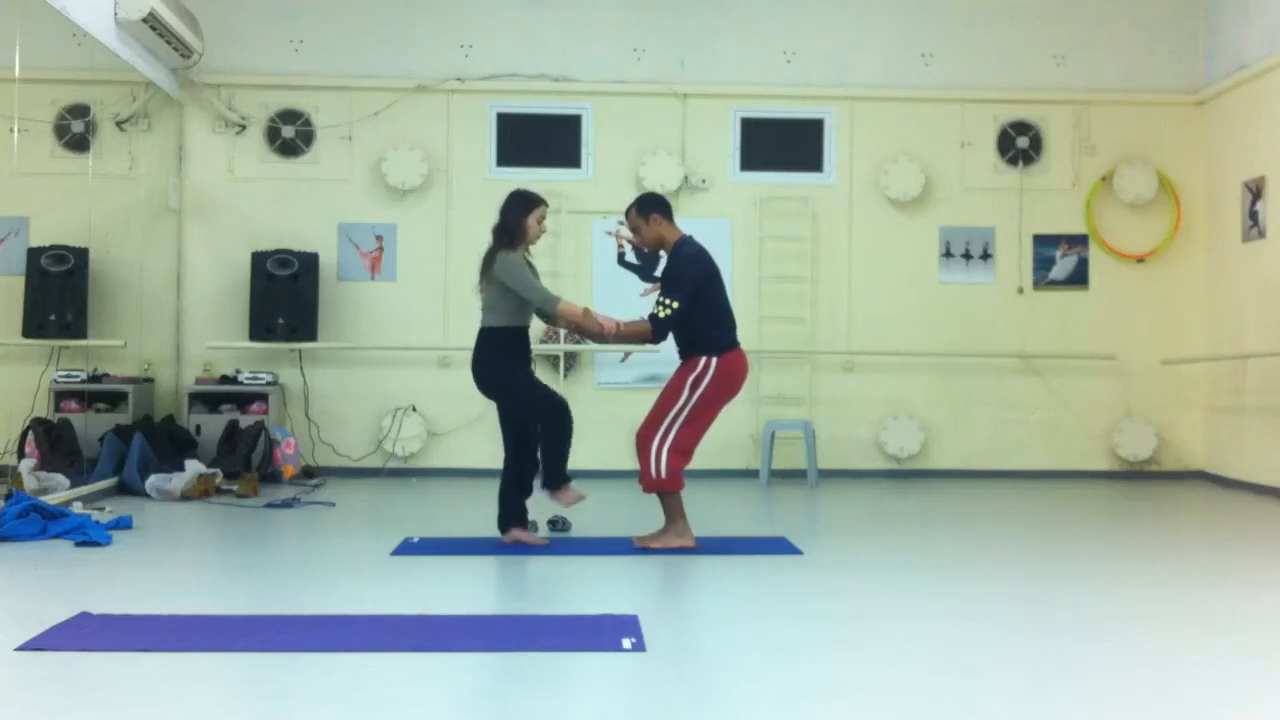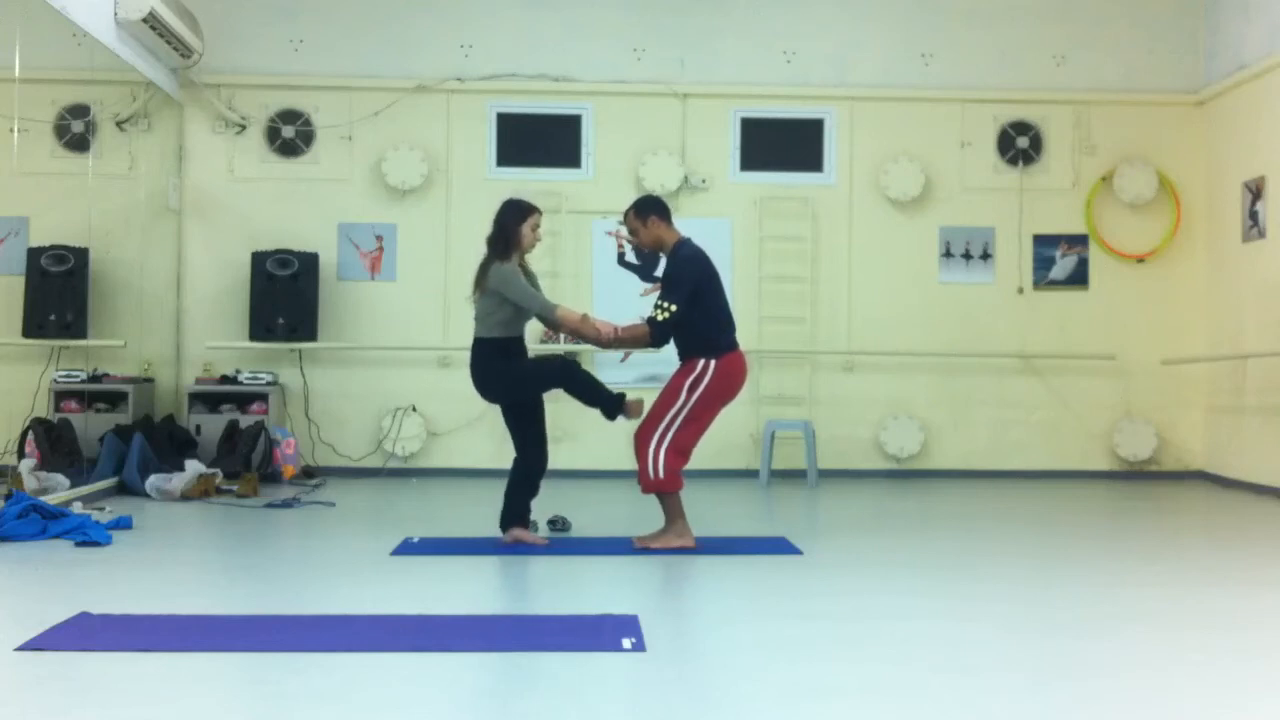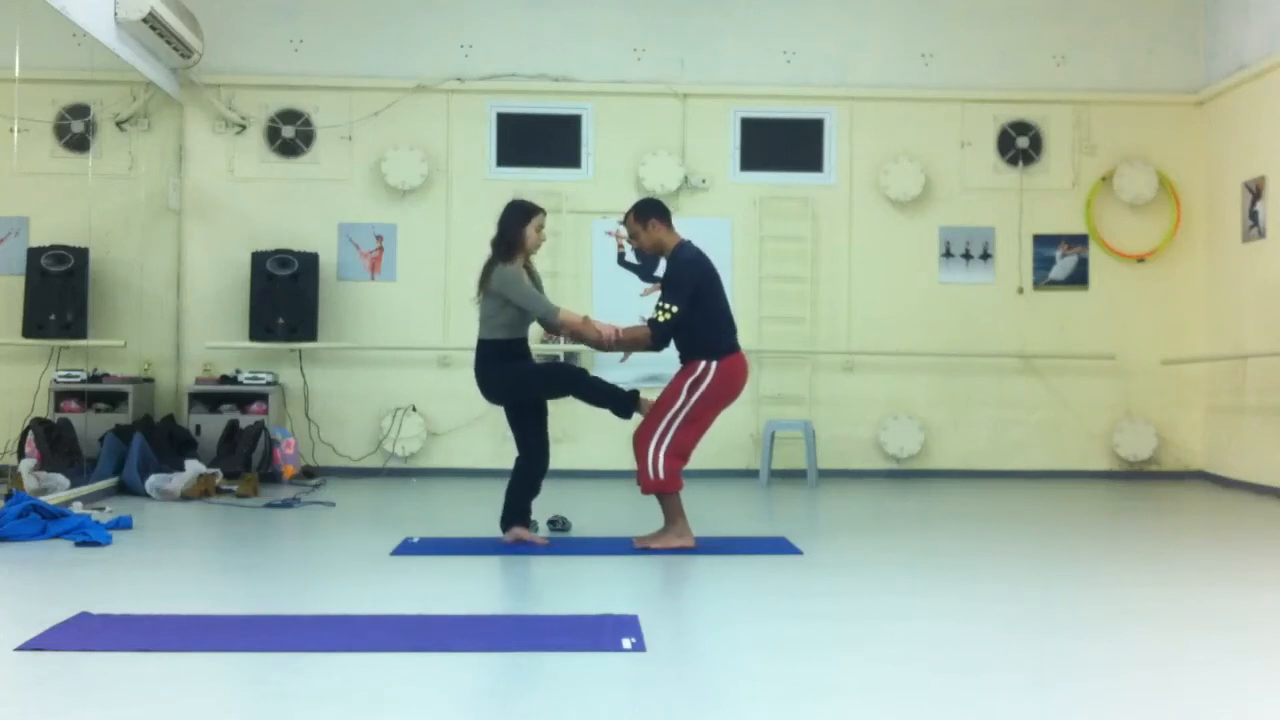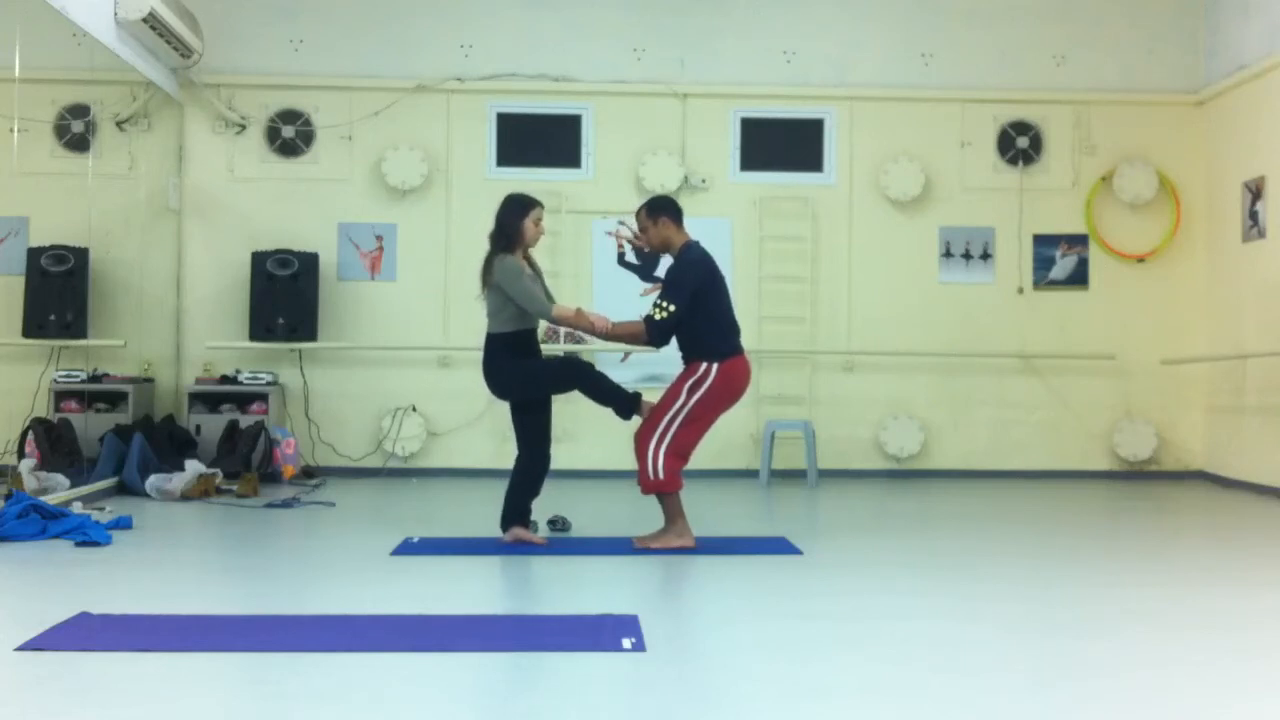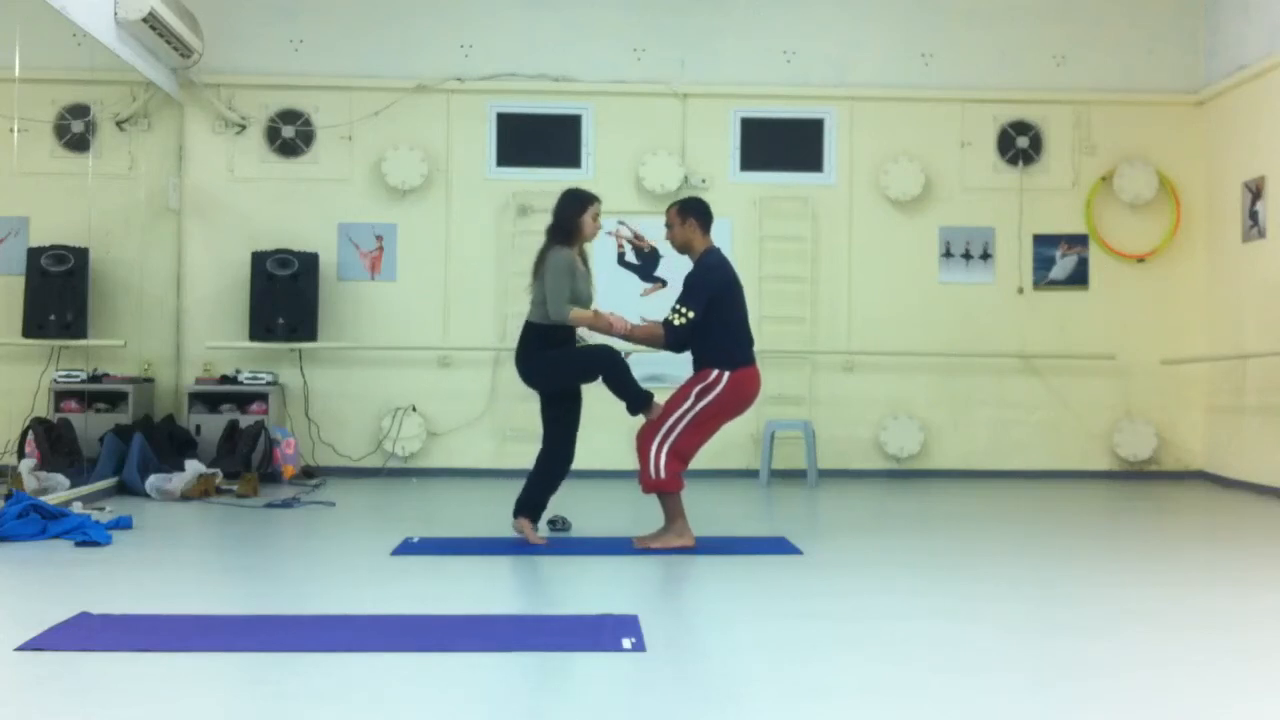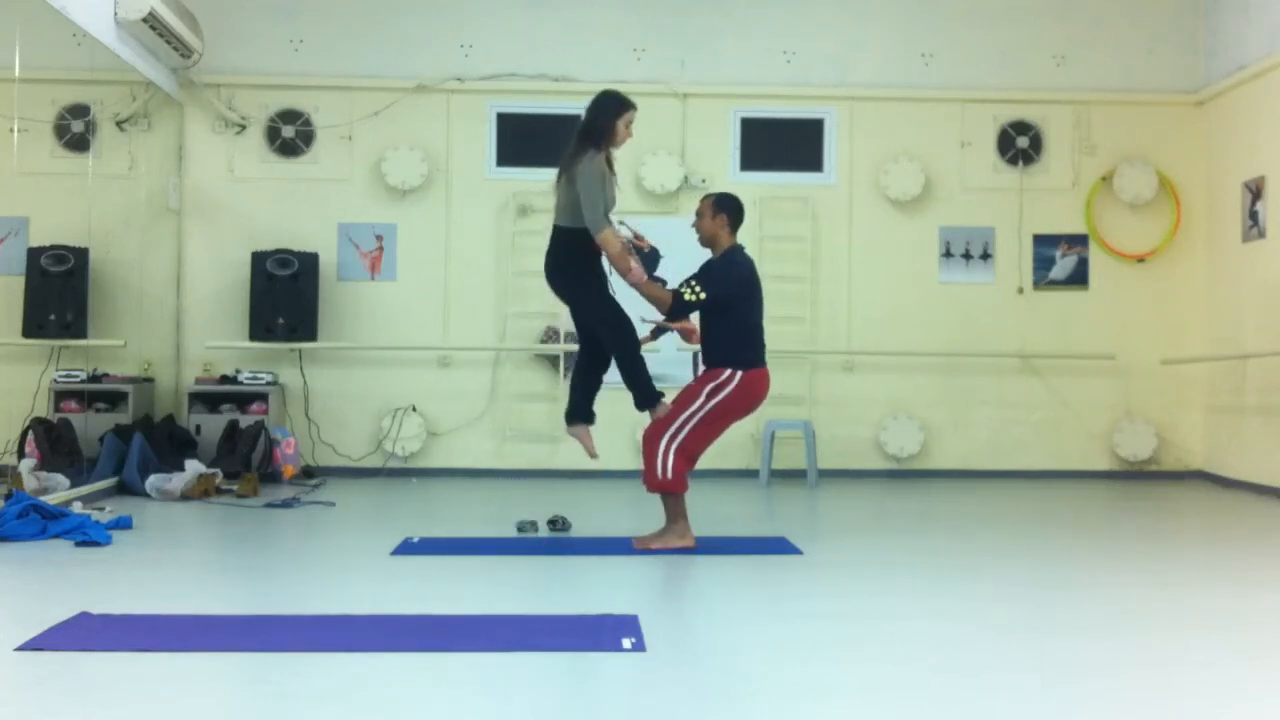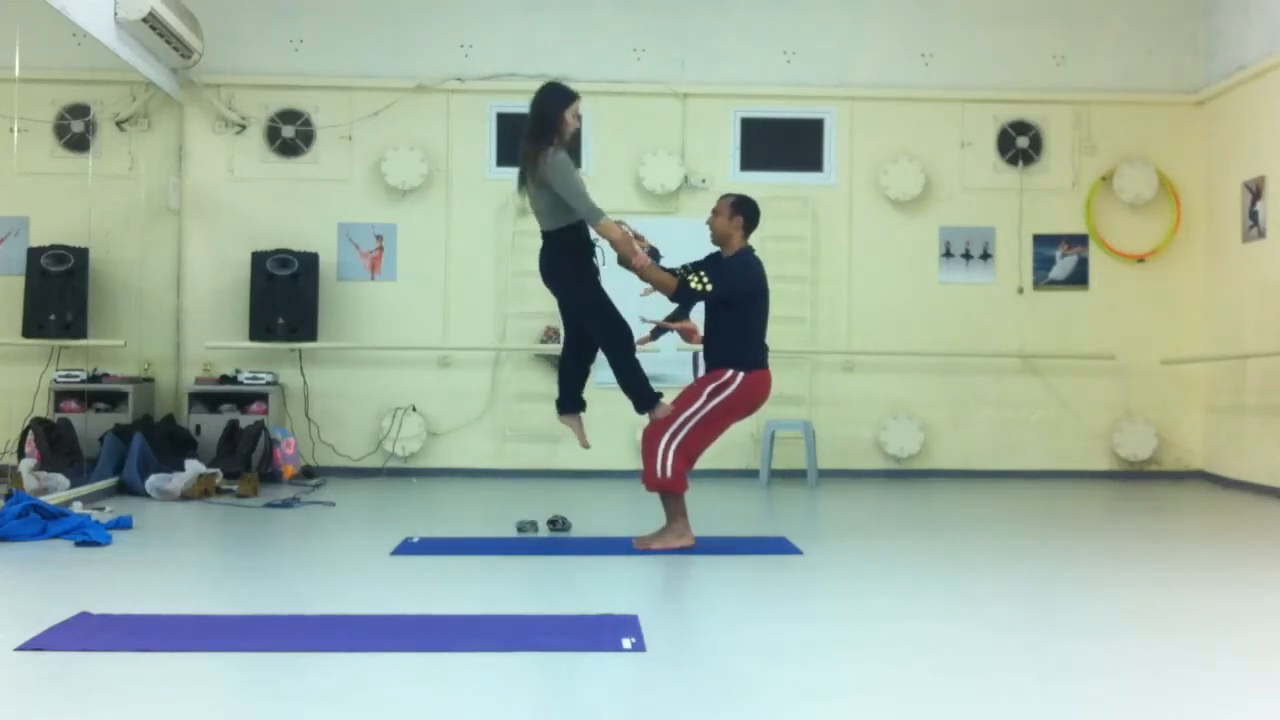
dt=0.7s
person 1, frame 1
left shoulder: (521, 262)
right shoulder: (504, 260)
left elbow: (545, 312)
right elbow: (546, 300)
left wrist: (587, 325)
right wrist: (591, 317)
left hip: (514, 358)
right hip: (494, 359)
left knee: (522, 446)
right knee: (554, 410)
left ankle: (512, 524)
right ankle: (556, 483)
person 1, frame 2
left shoulder: (522, 271)
right shoulder: (499, 270)
left elbow: (547, 317)
right elbow: (544, 308)
left wrist: (586, 331)
right wrist: (589, 322)
left hip: (513, 364)
right hip: (492, 367)
left knee: (533, 452)
right knee: (563, 369)
left ankle: (514, 524)
right ankle: (618, 406)
person 1, frame 3
left shoulder: (528, 272)
right shoulder: (502, 272)
left elbow: (549, 322)
right elbow: (546, 310)
left wrist: (585, 333)
right wrist: (591, 325)
left hip: (518, 365)
right hip: (496, 368)
left knee: (535, 452)
right knee: (568, 377)
left ankle: (514, 524)
right ankle: (636, 404)
person 1, frame 4
left shoulder: (527, 265)
right shoulder: (504, 264)
left elbow: (550, 308)
right elbow: (540, 308)
left wrist: (586, 322)
right wrist: (586, 317)
left hip: (526, 359)
right hip: (505, 363)
left knee: (535, 452)
right knee: (576, 371)
left ankle: (514, 524)
right ankle: (638, 407)
person 1, frame 5
left shoulder: (578, 258)
right shoulder: (559, 257)
right elbow: (559, 312)
left wrist: (607, 321)
right wrist: (603, 321)
left hip: (557, 353)
right hip: (538, 355)
left knee: (560, 445)
right knee: (607, 359)
left ankle: (526, 517)
right ankle: (646, 408)
person 1, frame 6
left shoulder: (600, 161)
right shoulder: (589, 162)
right elbow: (594, 222)
left wrist: (622, 245)
right wrist: (623, 263)
left hip: (582, 260)
right hip: (569, 261)
left knee: (597, 343)
right knee: (619, 331)
left ankle: (579, 418)
right ankle: (652, 405)
person 1, frame 7
left shoulder: (541, 157)
right shoulder: (553, 160)
right elbow: (586, 209)
left wrist: (617, 233)
right wrist: (626, 245)
left hip: (563, 257)
right hip: (567, 260)
left knee: (582, 337)
right knee: (615, 334)
left ankle: (570, 408)
right ankle: (651, 406)
person 2, frame 1
left shoulder: (686, 259)
right shoulder: (684, 257)
left elbow: (658, 327)
right elbow: (660, 328)
left wrist: (608, 330)
right wrist: (611, 333)
left hip: (714, 365)
right hip: (709, 363)
left knee: (658, 441)
right knee: (656, 441)
left ankle: (679, 531)
right ankle: (674, 528)
person 2, frame 2
left shoulder: (685, 261)
right shoulder: (684, 258)
left elbow: (658, 330)
right elbow: (661, 331)
left wrist: (611, 334)
right wrist: (615, 338)
left hip: (713, 367)
right hip: (710, 365)
left knee: (655, 442)
right knee: (654, 441)
left ankle: (678, 530)
right ankle: (675, 528)
person 2, frame 3
left shoulder: (685, 263)
right shoulder: (684, 260)
left elbow: (659, 331)
right elbow: (662, 334)
left wrist: (609, 336)
right wrist: (615, 340)
left hip: (714, 369)
right hip: (710, 366)
left knee: (655, 442)
right knee: (655, 442)
left ankle: (678, 531)
right ankle: (674, 528)
person 2, frame 4
left shoulder: (689, 264)
right shoulder: (692, 260)
left elbow: (656, 329)
right elbow: (663, 331)
left wrist: (602, 329)
right wrist: (610, 330)
left hip: (716, 370)
right hip: (716, 368)
left knee: (655, 443)
right knee: (656, 441)
left ankle: (678, 531)
right ankle: (674, 528)
person 2, frame 5
left shoulder: (706, 272)
right shoulder: (713, 266)
left elbow: (676, 337)
right elbow: (688, 332)
left wrist: (622, 331)
right wrist: (633, 328)
left hip: (726, 379)
right hip: (727, 376)
left knee: (657, 441)
right knee: (658, 440)
left ankle: (678, 530)
right ankle: (674, 527)
person 2, frame 6
left shoulder: (731, 267)
right shoulder: (722, 265)
left elbow: (676, 305)
right elbow: (680, 298)
left hip: (737, 378)
right hip: (730, 374)
left knee: (663, 440)
right knee: (666, 438)
left ankle: (679, 531)
right ankle: (675, 528)
person 2, frame 7
left shoulder: (742, 267)
right shoulder: (721, 262)
left elbow: (681, 291)
right elbow: (676, 278)
left wrist: (638, 262)
left hip: (739, 379)
right hip: (731, 375)
left knee: (663, 438)
right knee: (665, 437)
left ankle: (679, 529)
right ankle: (675, 526)
